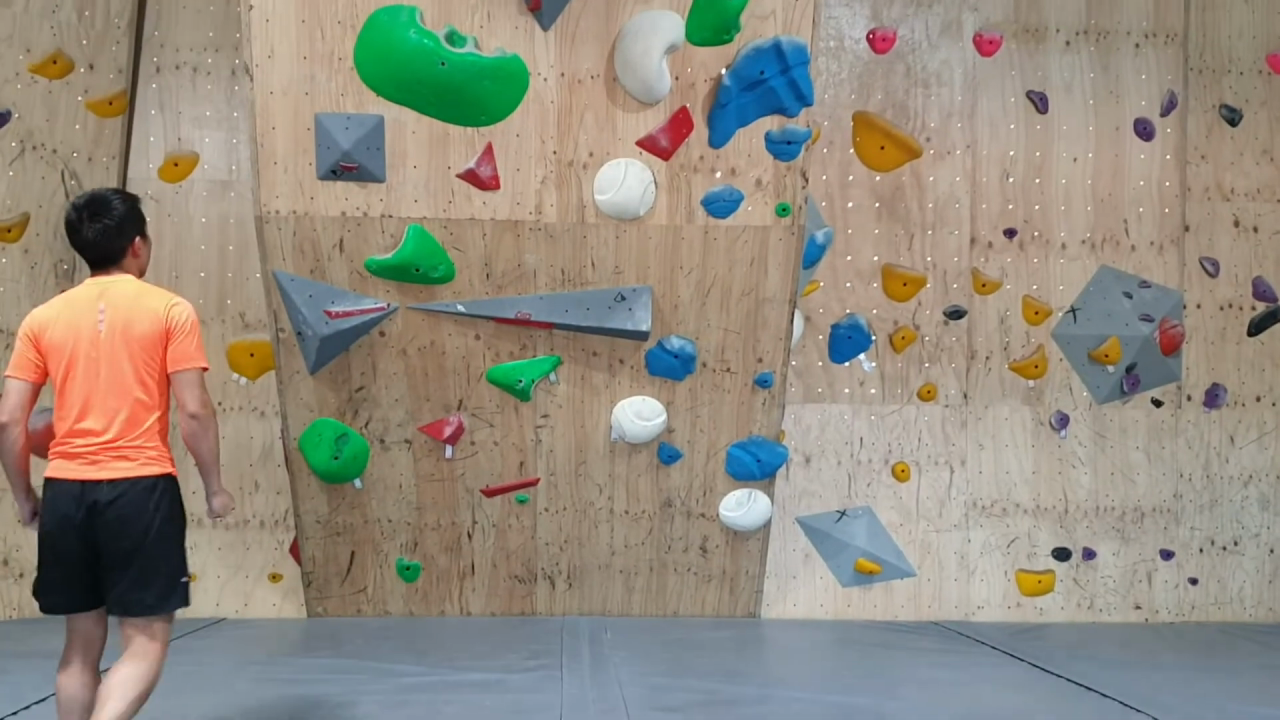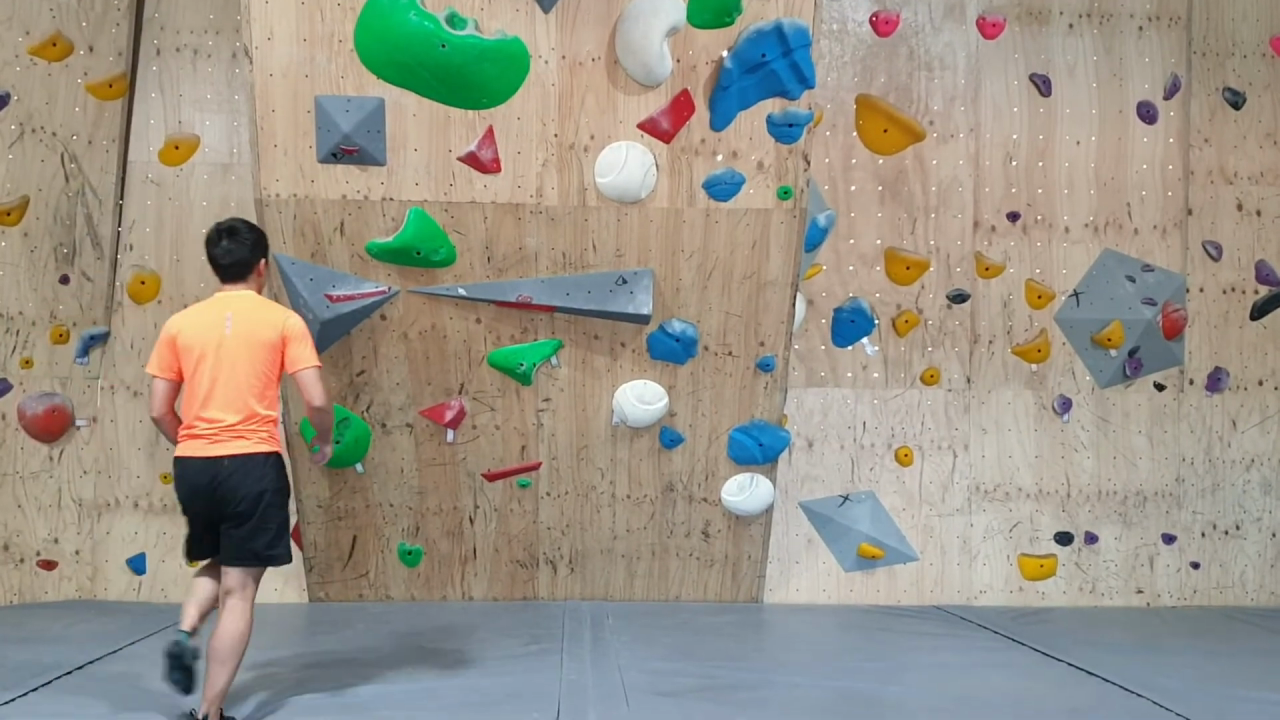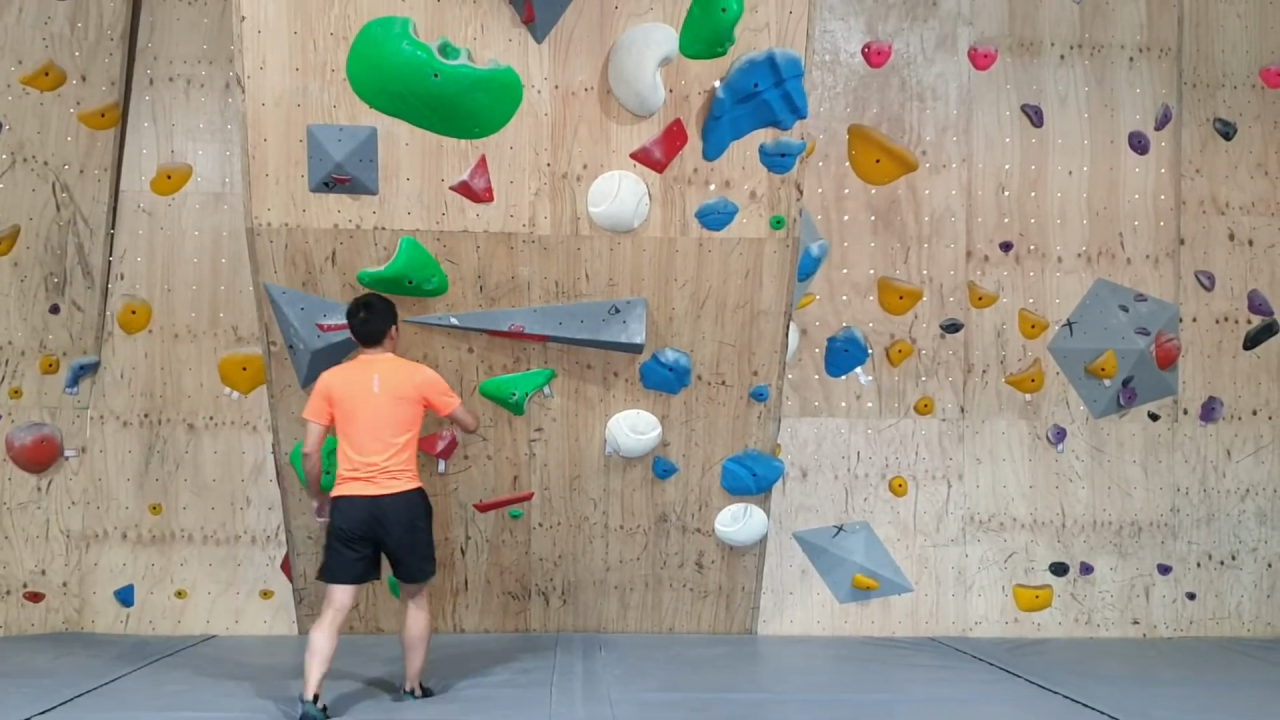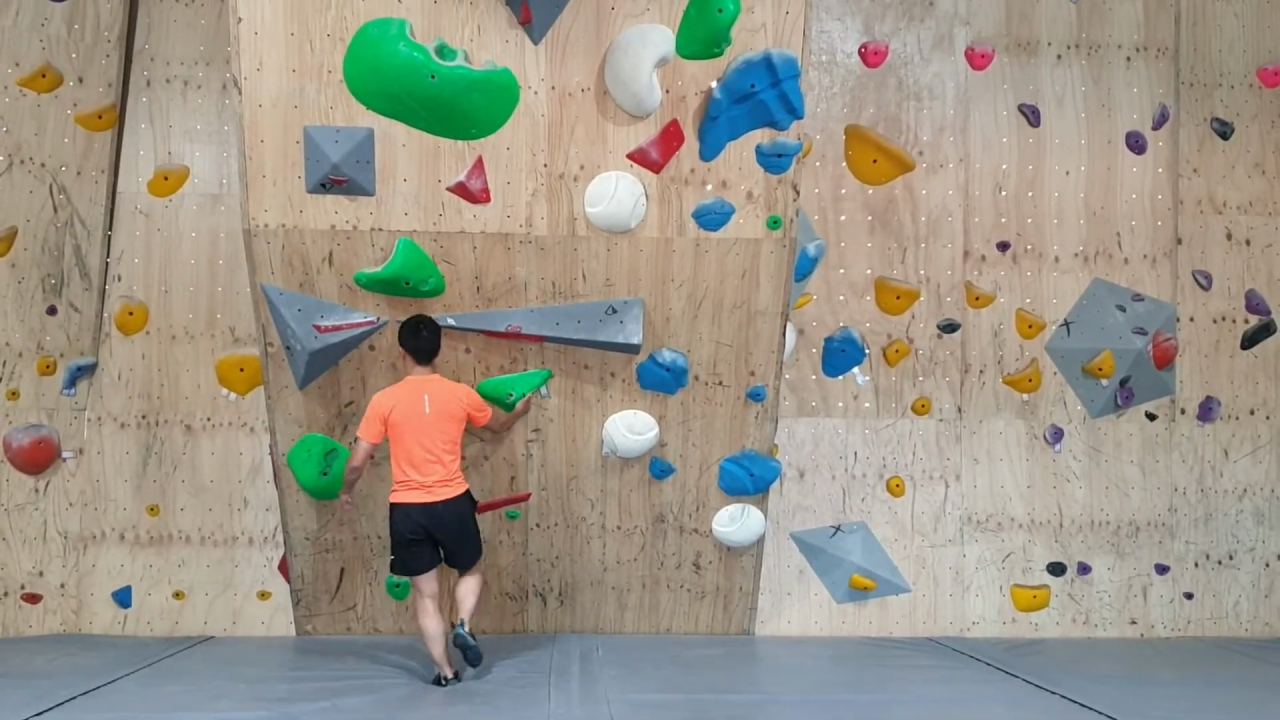
dt=1s
person 1, frame 1
left shoulder: (43, 317)
right shoulder: (169, 309)
right elbow: (194, 411)
right wrist: (214, 487)
left hip: (66, 493)
right hip: (141, 490)
left knee: (81, 644)
right knee: (145, 641)
person 1, frame 2
left shoulder: (179, 323)
right shoulder: (283, 321)
left elbow: (159, 411)
right elbow: (317, 402)
right wrist: (325, 441)
left hip: (192, 467)
right hip: (253, 466)
left knee: (219, 568)
right knee: (239, 593)
left ankle: (184, 635)
person 1, frame 3
left shoulder: (330, 380)
right shoulder: (420, 376)
left elbow: (310, 451)
right elbow: (469, 424)
left wrist: (318, 497)
right wrist: (467, 419)
left hip: (349, 504)
right hip: (403, 500)
left knee: (334, 609)
right knee: (416, 598)
right ankle: (413, 685)
person 1, frame 4
left shoulder: (384, 400)
right shoulder: (461, 394)
left elbow: (358, 461)
right elbow: (498, 425)
left wrist: (346, 492)
right wrist: (519, 412)
left hip: (406, 509)
right hip: (452, 503)
left knee: (425, 593)
right knee: (470, 570)
left ankle: (446, 671)
right ankle: (464, 626)
